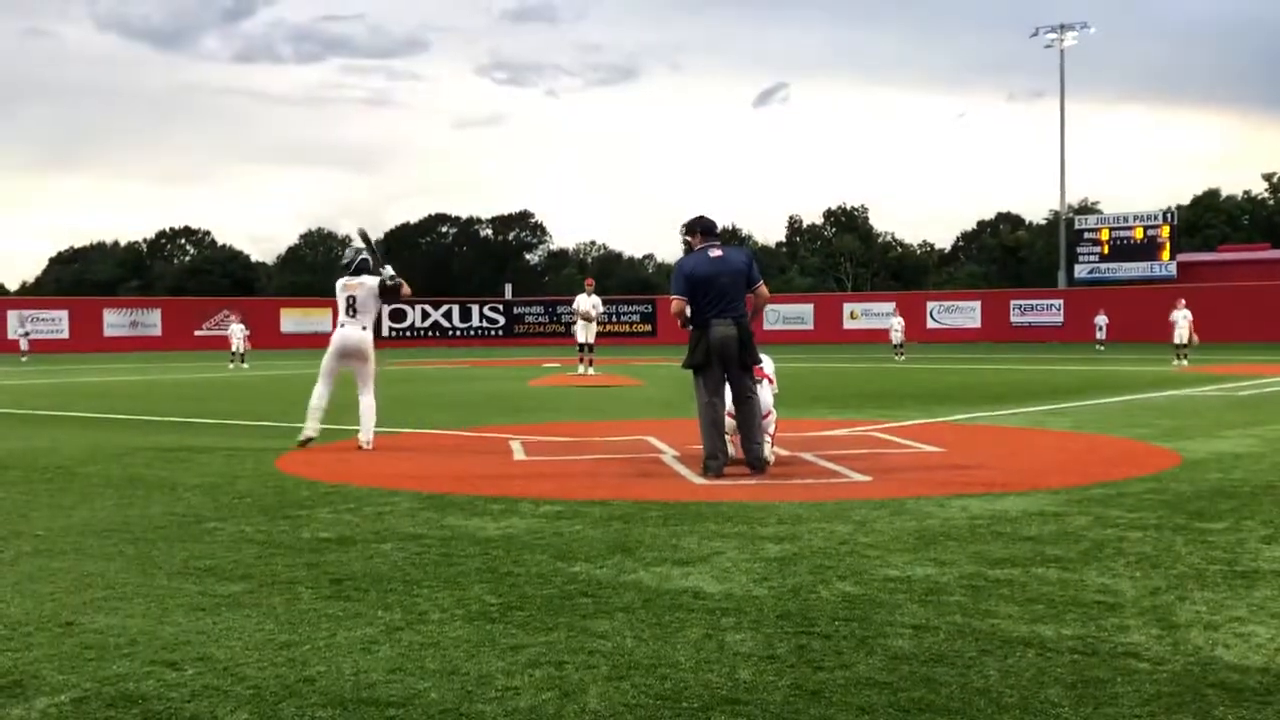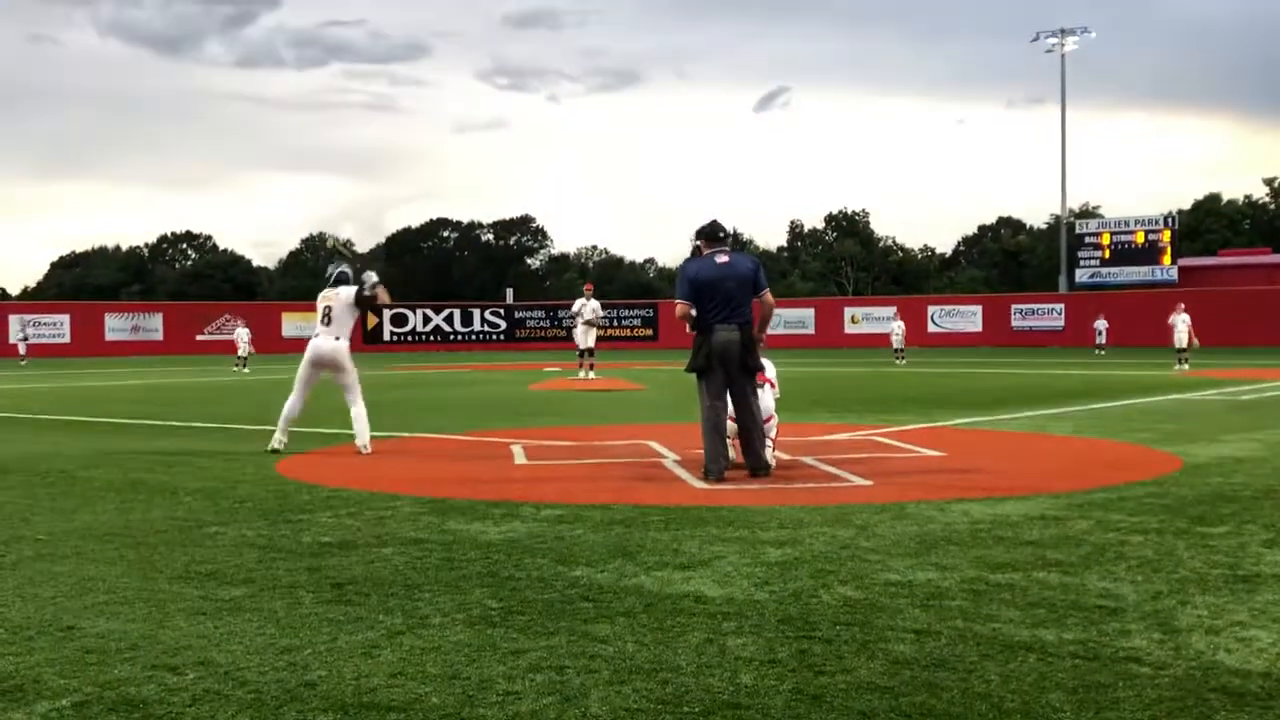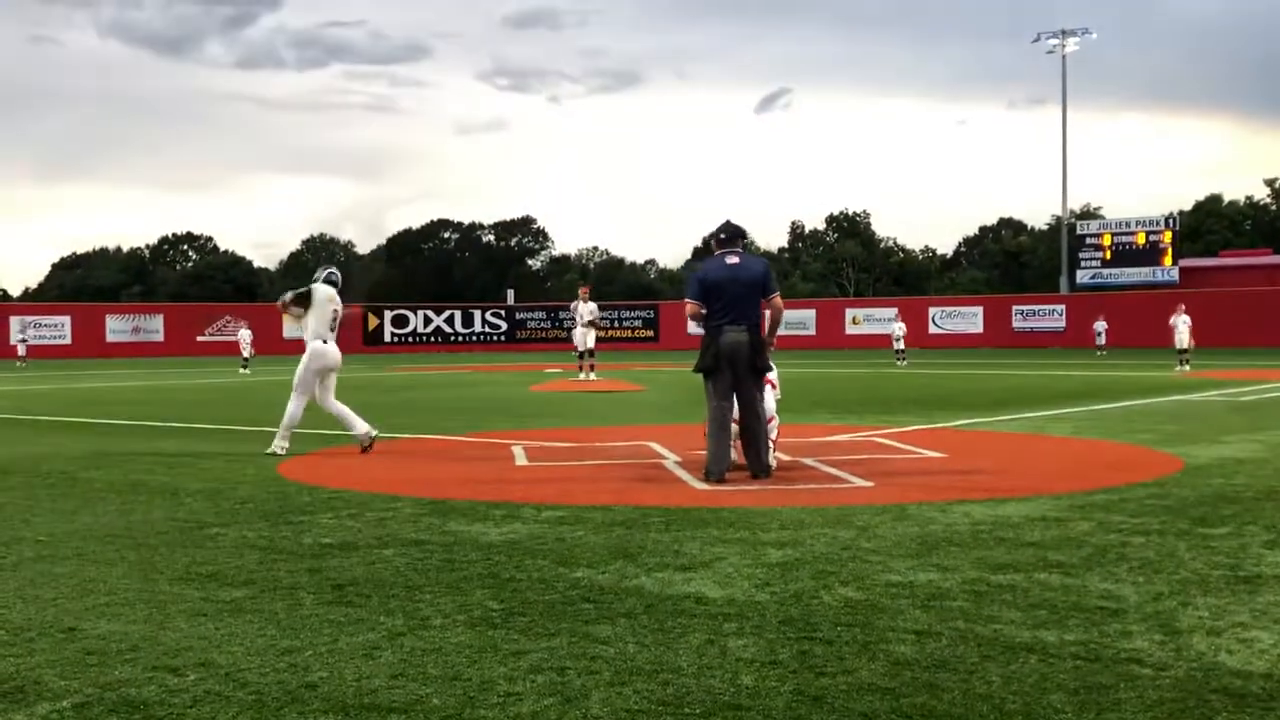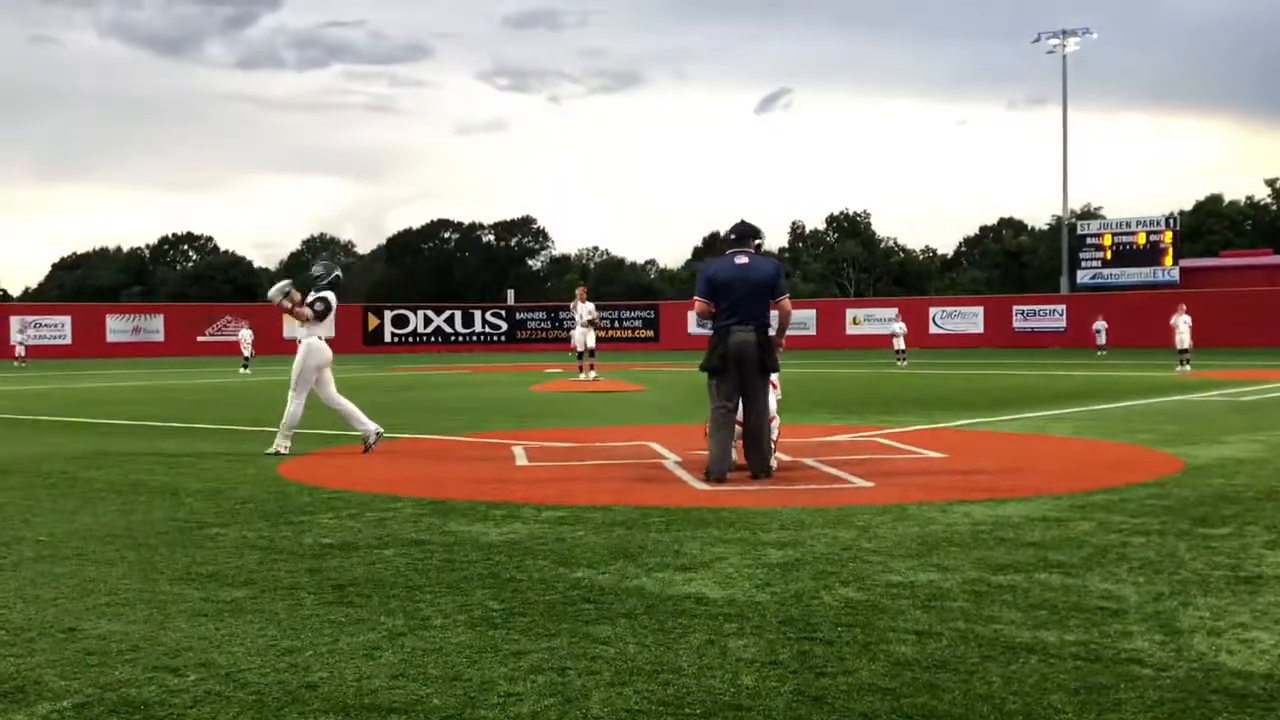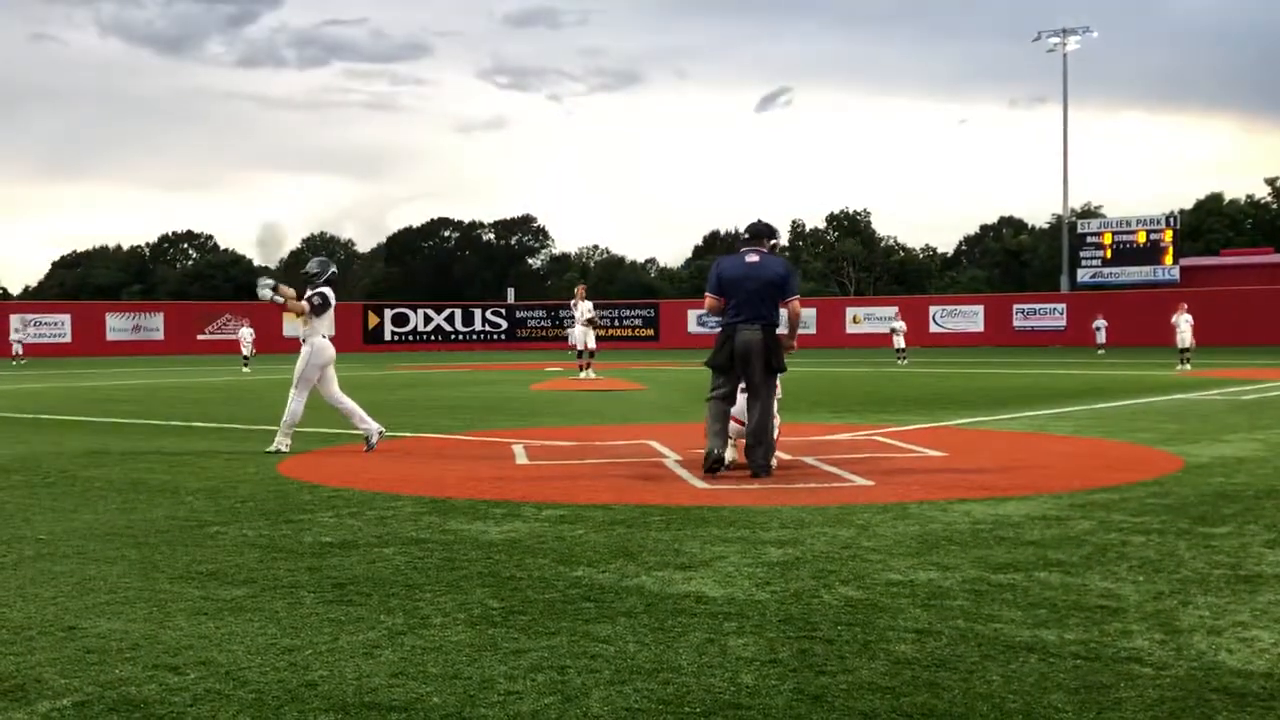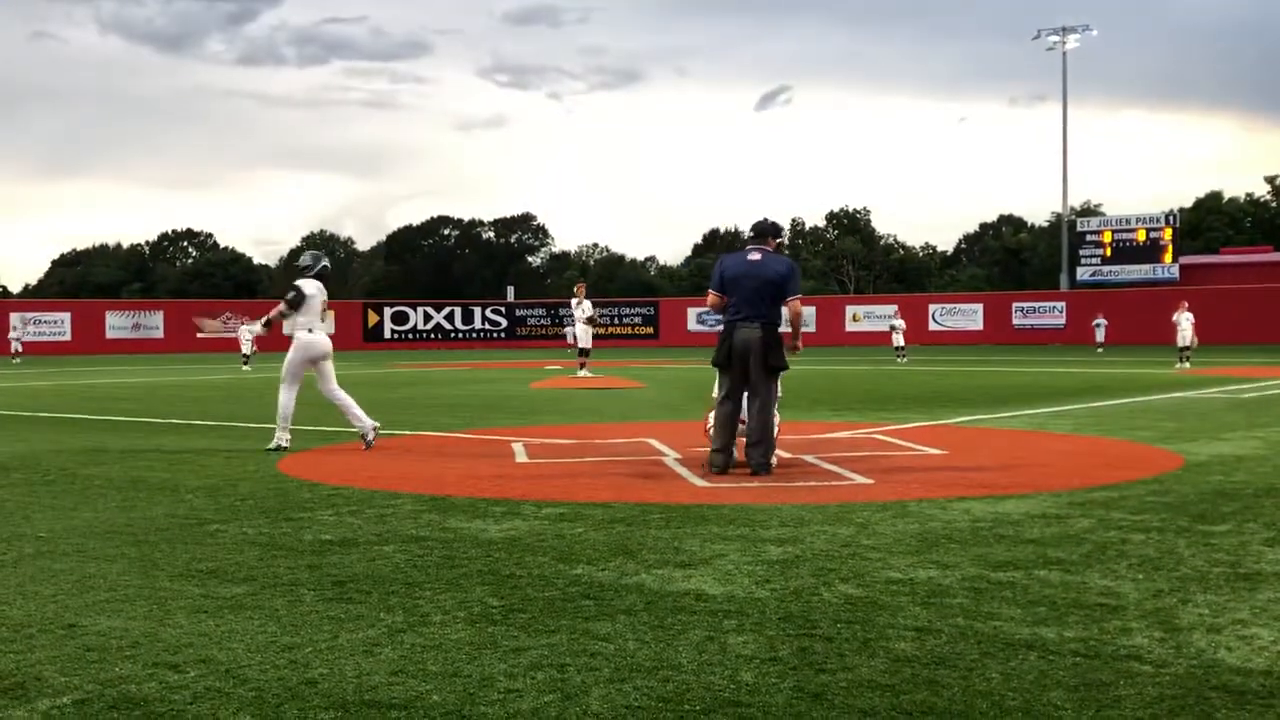
dt=0.2s
person 1, frame 1
left shoulder: (686, 264)
right shoulder: (743, 256)
left elbow: (677, 308)
right elbow: (763, 295)
left wrist: (685, 321)
right wrist: (748, 321)
left hip: (706, 337)
right hip: (738, 334)
left knee: (711, 401)
right knee: (746, 397)
left ankle: (714, 463)
right ankle: (755, 458)
person 1, frame 2
left shoulder: (691, 268)
right shoulder: (750, 263)
left elbow: (682, 312)
right elbow: (769, 303)
right wrist: (760, 331)
left hip: (710, 341)
right hip: (742, 339)
left knee: (713, 406)
right knee: (748, 404)
left ankle: (715, 468)
right ankle: (758, 464)
person 1, frame 3
left shoulder: (702, 269)
right shoulder: (760, 265)
left elbow: (692, 311)
right elbow: (777, 307)
right wrist: (771, 335)
left hip: (717, 342)
right hip: (750, 341)
left knee: (719, 407)
right knee: (753, 406)
left ankle: (717, 469)
right ankle: (759, 466)
person 1, frame 4
left shoulder: (711, 267)
right shoulder: (771, 266)
left elbow: (700, 309)
right elbow: (785, 309)
right wrist: (780, 336)
left hip: (724, 342)
right hip: (757, 341)
left knee: (722, 407)
right knee: (757, 406)
left ankle: (718, 468)
right ankle: (760, 466)
person 1, frame 5
left shoulder: (722, 264)
right shoulder: (781, 266)
left elbow: (710, 306)
right elbow: (794, 310)
right wrist: (791, 338)
left hip: (731, 339)
right hip: (764, 340)
left knee: (720, 397)
right knee: (762, 404)
left ankle: (715, 450)
right ankle: (760, 463)
person 1, frame 6
left shoulder: (726, 261)
right shoulder: (784, 265)
left elbow: (713, 302)
right elbow: (795, 309)
right wrist: (796, 338)
left hip: (733, 337)
right hip: (765, 338)
left knee: (727, 399)
right knee: (762, 402)
left ankle: (720, 459)
right ankle: (759, 461)
person 2, frame 1
left shoulder: (340, 283)
right shoulder: (375, 281)
right elbow: (405, 291)
right wrist: (391, 276)
left hip: (341, 336)
right hip: (365, 338)
left knee: (323, 384)
right knee: (366, 391)
left ankle: (311, 429)
right ankle: (366, 437)
person 2, frame 2
left shoulder: (322, 295)
right shoulder: (352, 292)
right elbow: (384, 300)
right wrist: (373, 282)
left hip: (316, 346)
right hip: (339, 348)
left knee: (297, 395)
right knee: (354, 398)
left ankle: (279, 439)
right ankle: (363, 442)
person 2, frame 3
left shoulder: (317, 290)
right shoulder: (336, 299)
left elbow: (285, 303)
left wrist: (292, 306)
left hip: (317, 351)
right hip: (332, 352)
left knee: (298, 400)
right knee: (327, 401)
left ankle: (280, 444)
right ankle: (364, 431)
person 2, frame 4
left shoulder: (325, 297)
right shoulder: (315, 294)
left elbow: (305, 316)
right elbow: (301, 310)
left wrist: (288, 306)
right wrist: (291, 296)
left hip: (312, 348)
right hip: (318, 350)
left knee: (296, 397)
right knee: (331, 397)
left ankle: (282, 443)
right ankle: (370, 430)
person 2, frame 5
left shoulder: (324, 293)
right shoulder: (313, 292)
left elbow: (300, 309)
right elbow: (293, 296)
left wrist: (274, 299)
right wrist: (273, 286)
left hip: (316, 347)
right hip: (320, 349)
left knee: (298, 395)
right knee: (334, 395)
left ankle: (282, 441)
right ankle: (372, 430)
person 2, frame 6
left shoulder: (303, 285)
right shoulder: (320, 288)
left elbow: (284, 309)
left wrist: (264, 323)
right wrist: (270, 317)
left hip: (305, 341)
right hip: (323, 342)
left knee: (287, 388)
right knee: (333, 390)
left ankle: (282, 438)
right ankle: (368, 427)
